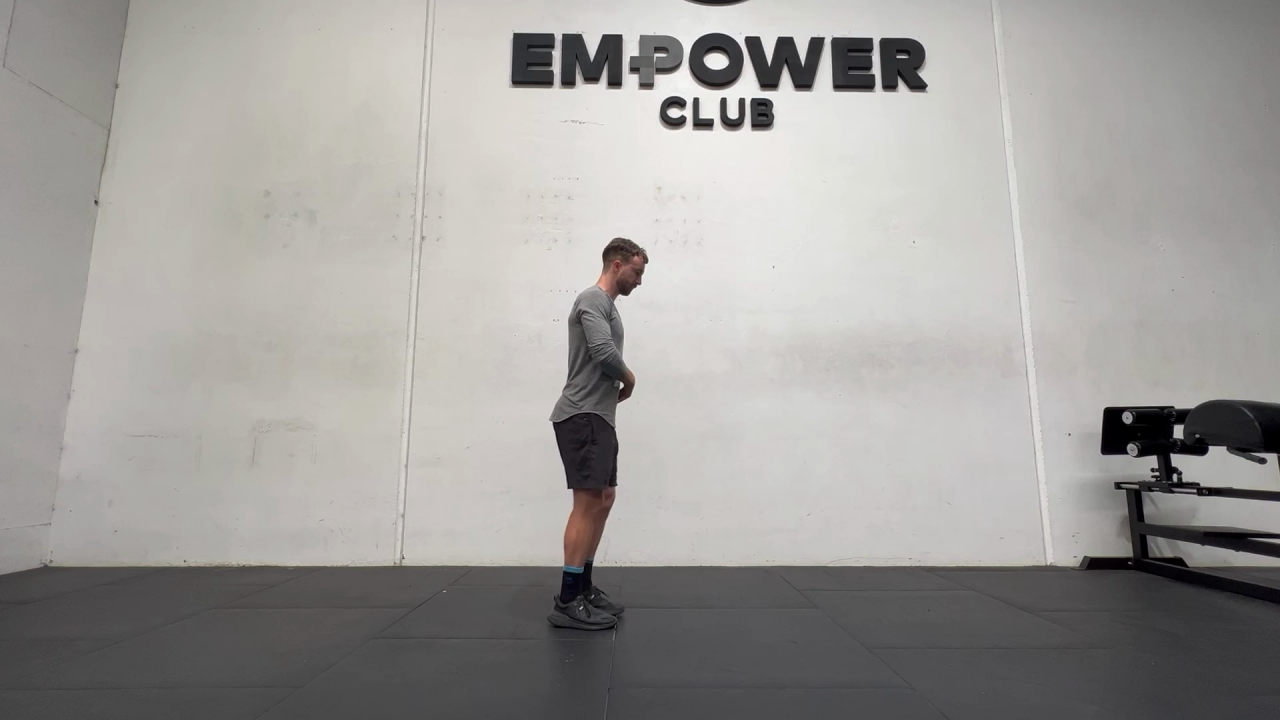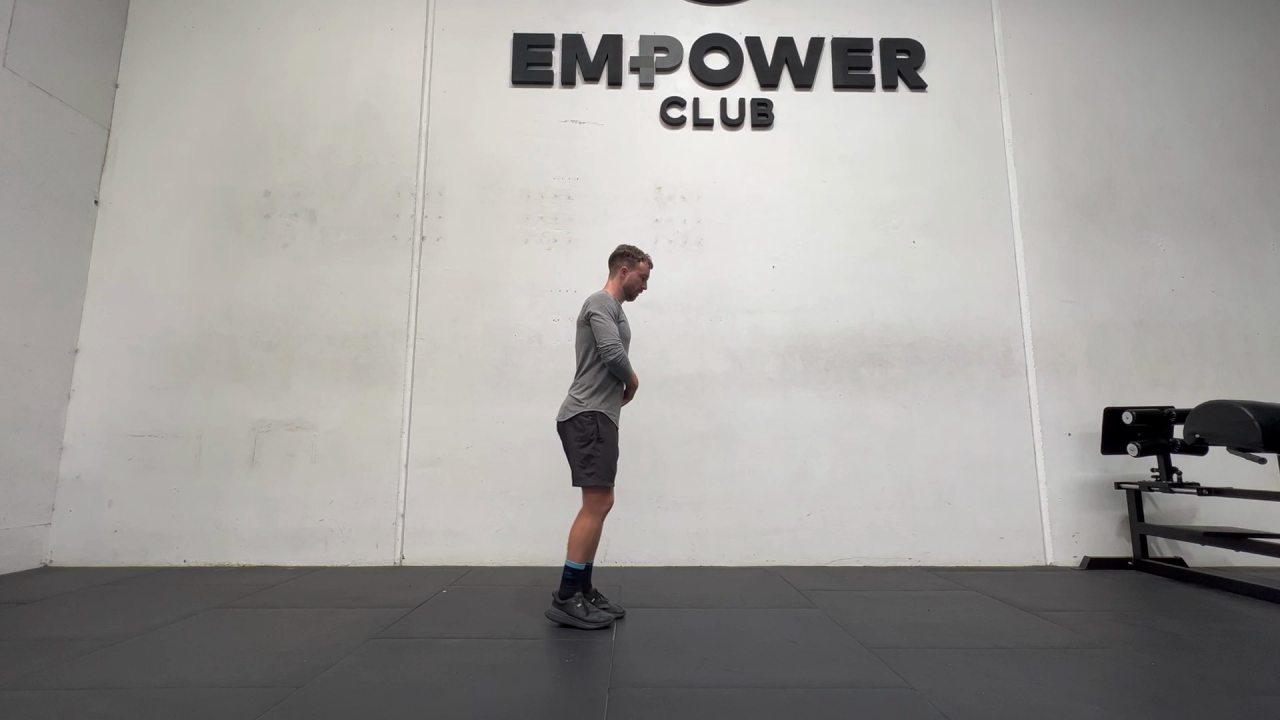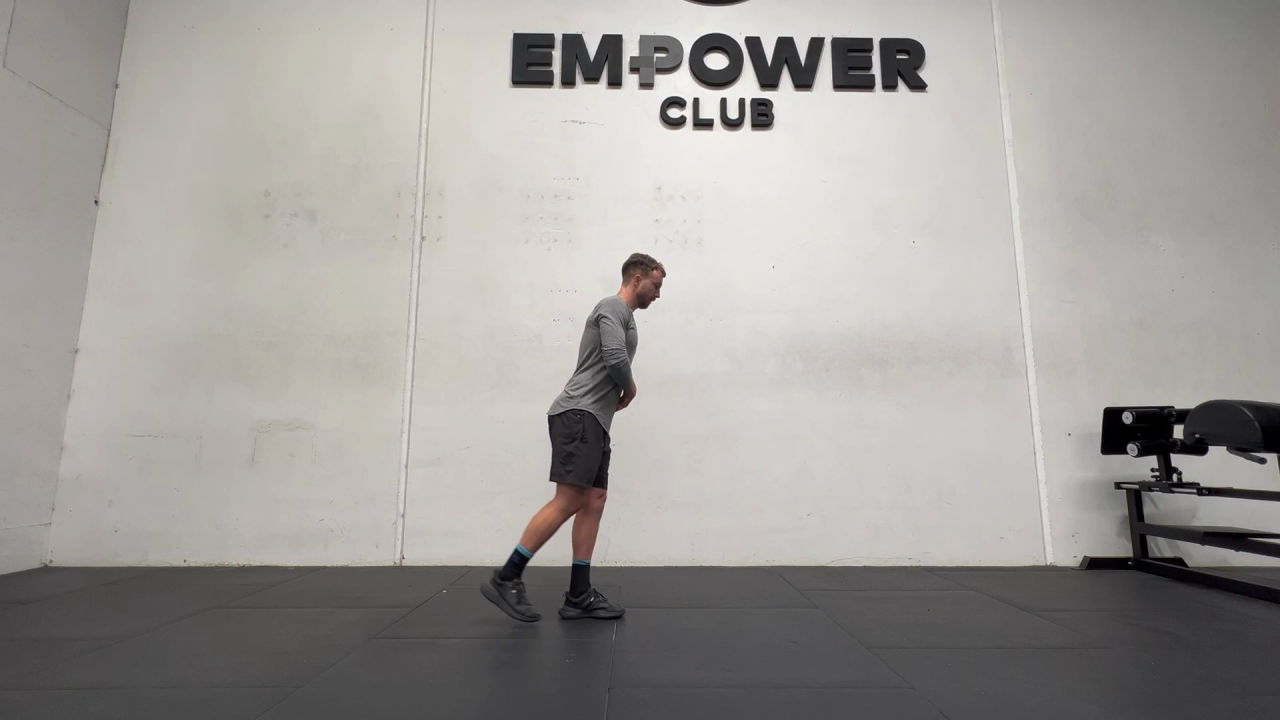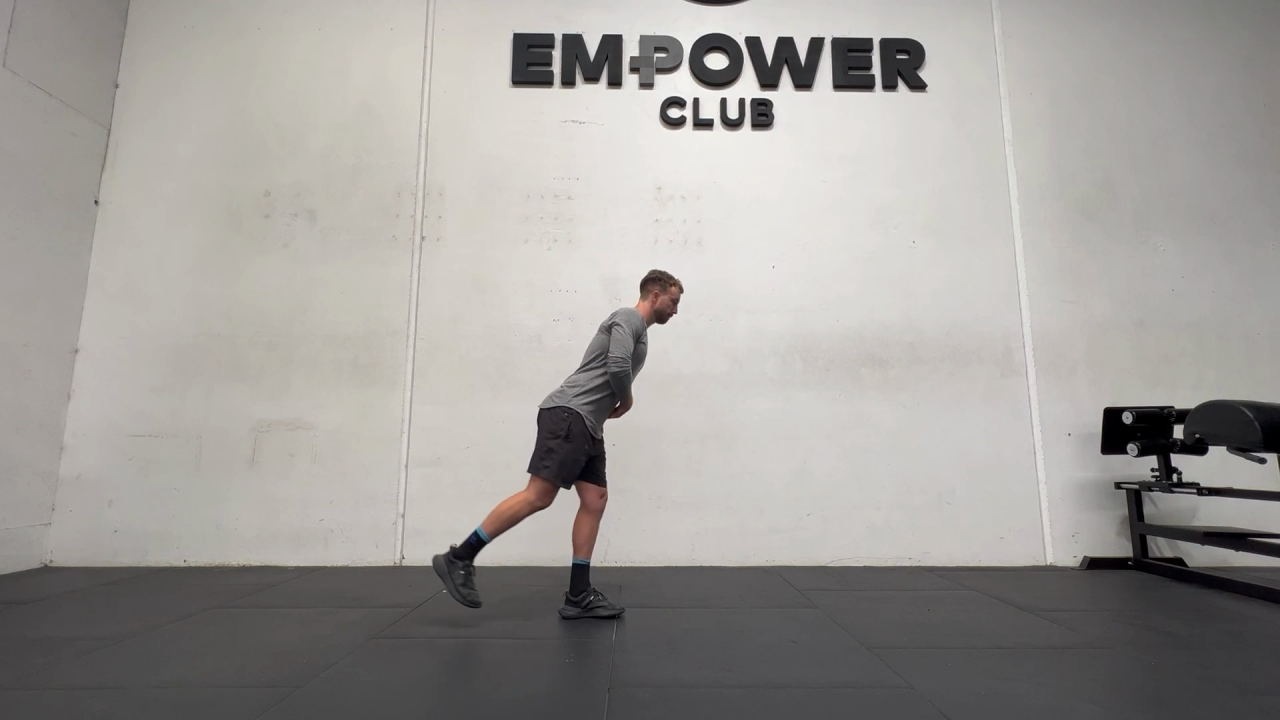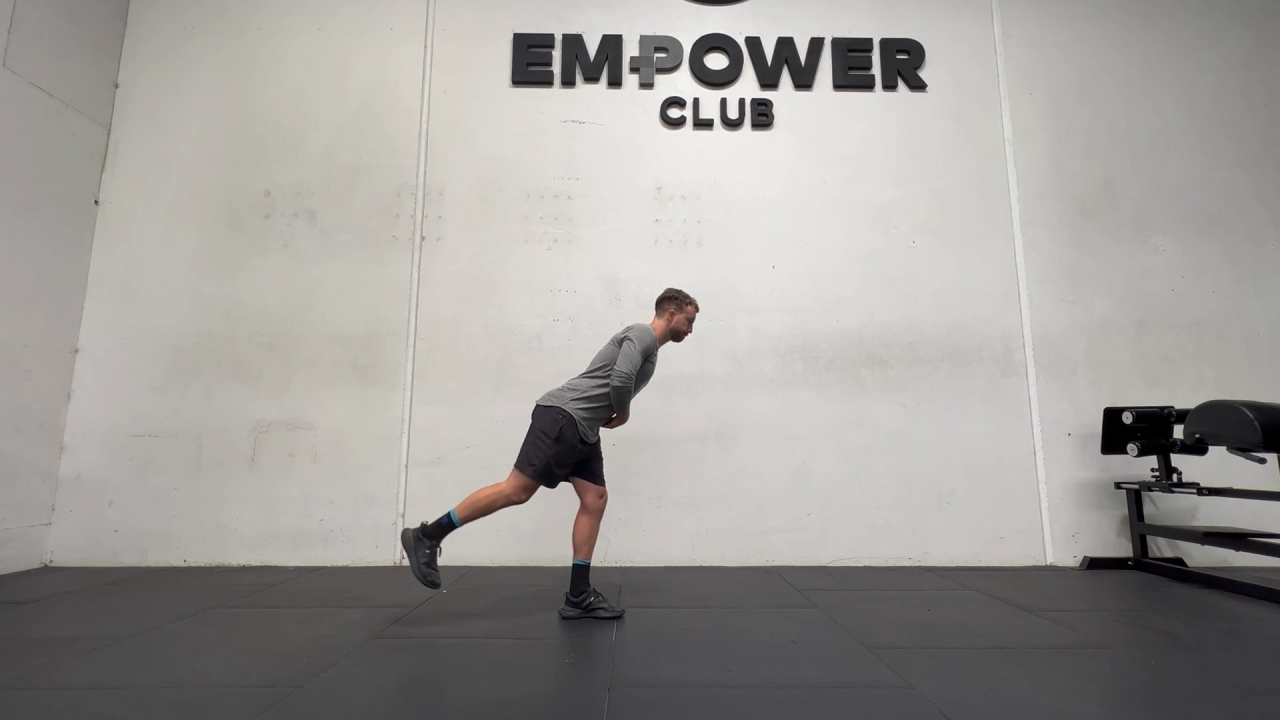
dt=0.4s
person 1, frame 1
left shoulder: (605, 304)
right shoulder: (592, 300)
right elbow: (604, 354)
left wrist: (622, 380)
right wrist: (628, 378)
left hip: (597, 416)
right hip: (583, 417)
left knee: (603, 500)
right knee: (589, 504)
left ankle: (583, 589)
right ankle: (568, 602)
person 1, frame 2
left shoulder: (611, 308)
right shoulder: (600, 303)
right elbow: (612, 355)
left wrist: (625, 383)
right wrist: (632, 380)
left hip: (599, 417)
right hip: (588, 416)
left knee: (599, 504)
right knee: (597, 503)
left ankle: (581, 592)
right ankle: (566, 596)
person 1, frame 3
left shoulder: (622, 315)
right shoulder: (613, 308)
right elbow: (615, 359)
left wrist: (621, 393)
right wrist: (630, 389)
left hip: (594, 420)
right hip: (578, 415)
left knee: (593, 502)
right knee: (568, 502)
left ankle: (579, 595)
right ankle: (505, 579)
person 1, frame 4
left shoulder: (637, 329)
right shoulder: (628, 318)
right elbow: (617, 367)
left wrist: (617, 402)
right wrist: (626, 400)
left hip: (587, 424)
right hip: (568, 414)
left knee: (595, 501)
right knee: (537, 497)
left ankle: (579, 595)
right ankle: (459, 558)
person 1, frame 5
left shoulder: (648, 346)
right shoulder: (642, 335)
right elbow: (620, 380)
left wrist: (614, 415)
right wrist: (623, 413)
left hip: (583, 429)
right hip: (562, 416)
left knee: (595, 500)
right knee: (516, 491)
left ankle: (579, 596)
right ankle: (427, 536)
